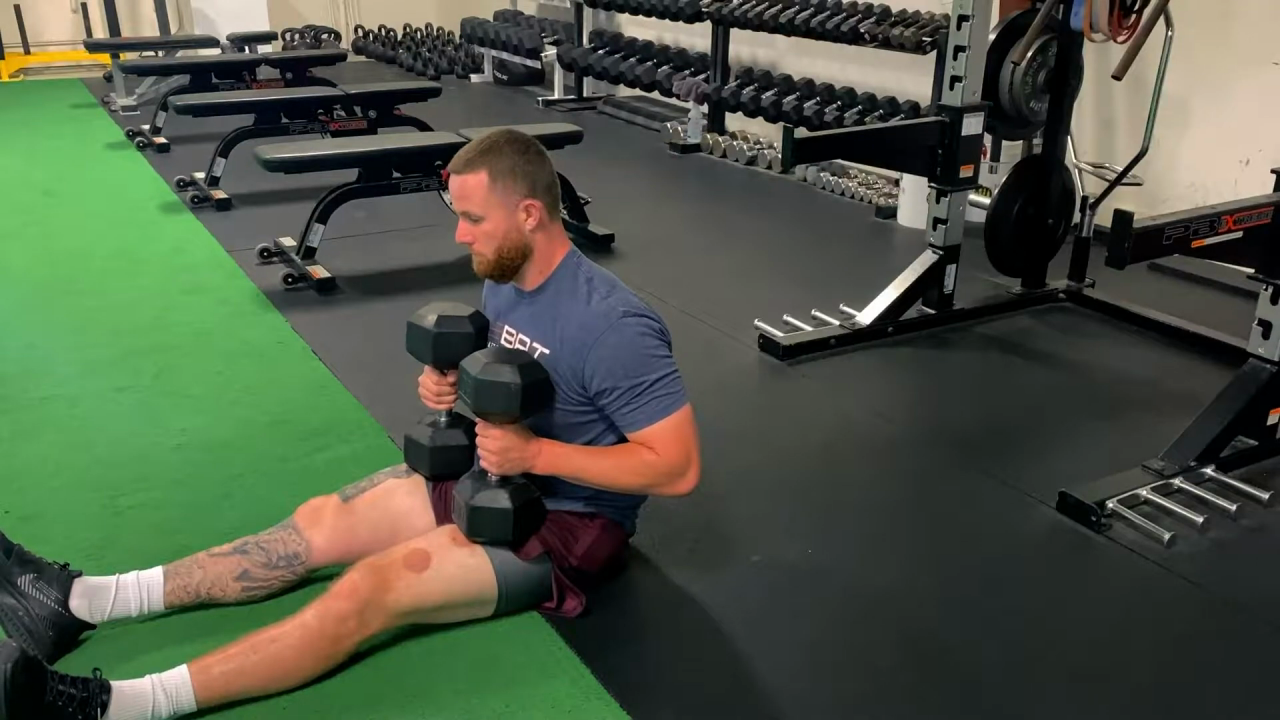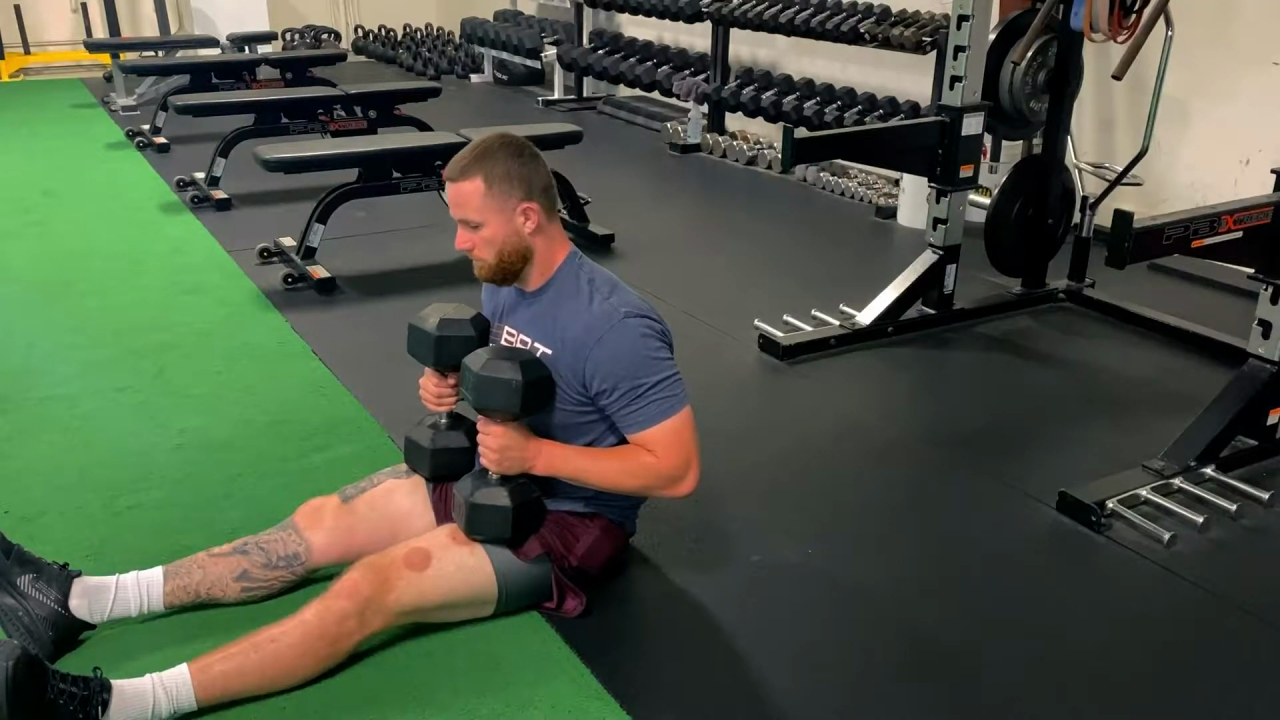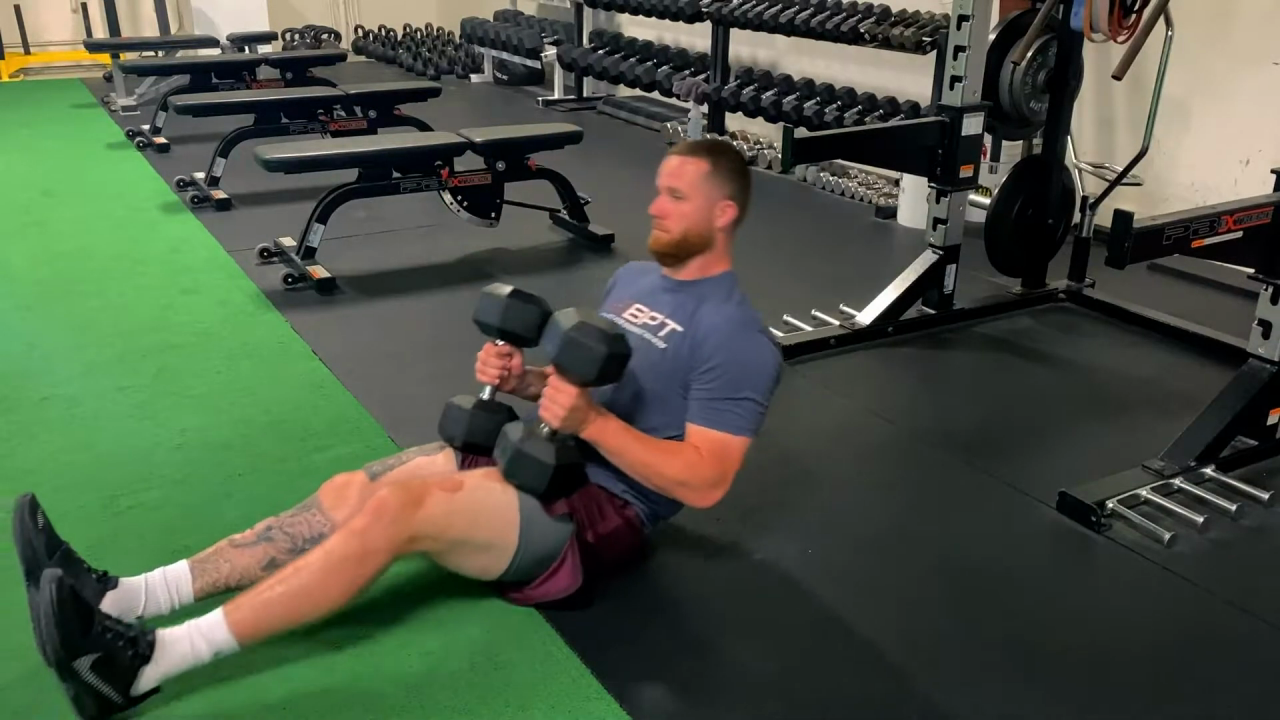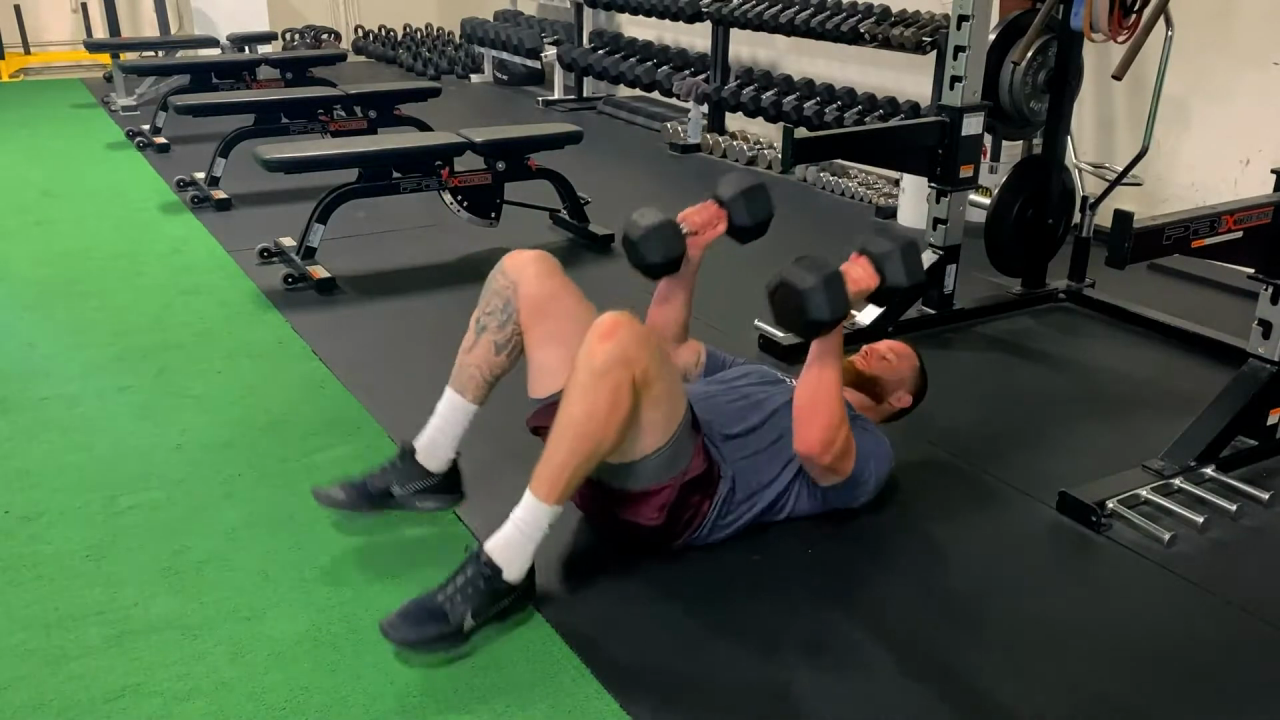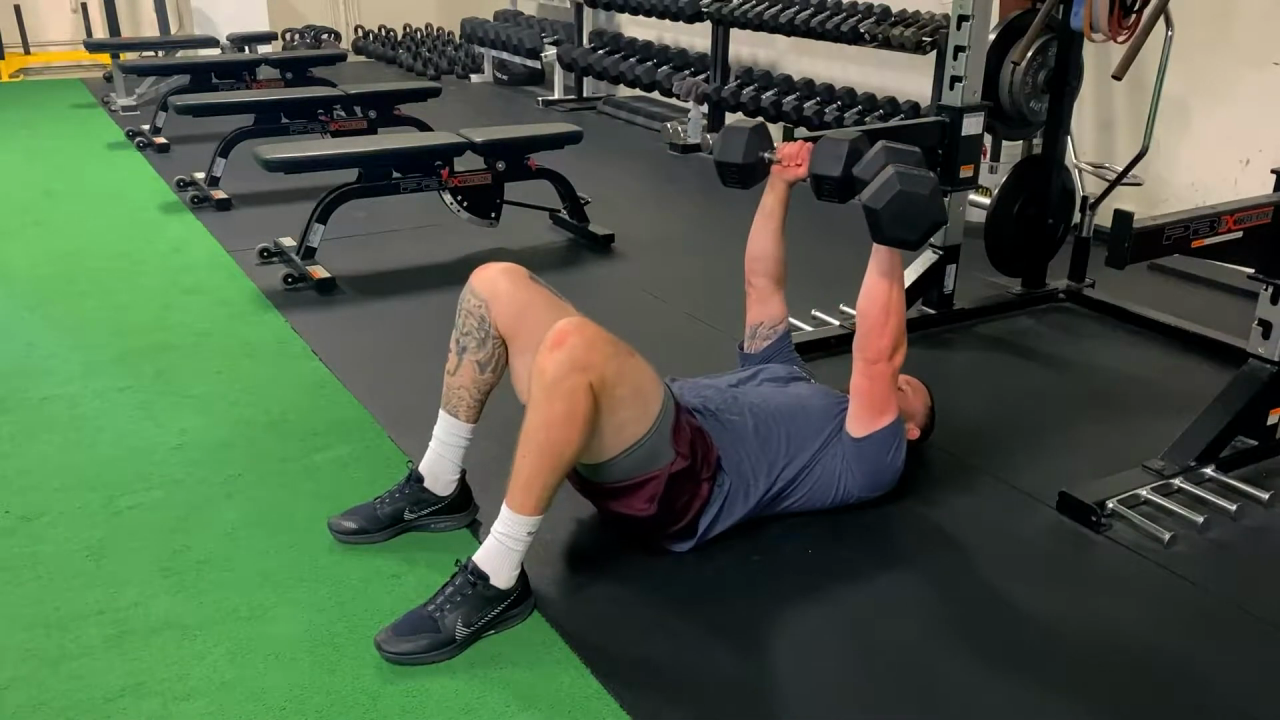
dt=1s
person 1, frame 1
left shoulder: (609, 324)
right shoulder: (505, 275)
left elbow: (677, 467)
left wrist: (536, 452)
right wrist: (452, 384)
left hip: (564, 521)
right hip: (488, 474)
left knee: (371, 588)
right knee: (320, 523)
right ankle: (84, 600)
person 1, frame 2
left shoulder: (612, 327)
right shoulder: (505, 279)
left elbow: (677, 469)
left wrist: (536, 454)
right wrist: (453, 386)
left hip: (566, 521)
right hip: (491, 474)
left knee: (372, 588)
right knee: (320, 523)
right ankle: (83, 600)
person 1, frame 3
left shoulder: (738, 340)
right shoulder: (633, 278)
left elbow: (703, 482)
left wrist: (589, 421)
right wrist: (520, 378)
left hip: (595, 512)
left knee: (398, 506)
right knee: (344, 494)
right ankle: (123, 601)
person 1, frame 4
left shoulder: (865, 453)
right shoulder: (762, 376)
left elbow: (815, 444)
right elbow: (668, 340)
left wrist: (828, 326)
right wrist: (690, 253)
left hip: (674, 491)
right hip: (607, 453)
left knee: (616, 334)
right knee: (527, 270)
left ankle: (502, 570)
right ankle: (427, 465)
person 1, frame 5
left shoulder: (868, 458)
right shoulder: (791, 380)
left elbow: (876, 354)
right elbow: (762, 282)
left wrist: (887, 237)
right wrist: (778, 185)
left hip: (676, 474)
right hip: (613, 436)
left knee: (571, 345)
right knee: (496, 285)
left ankle: (495, 580)
right ankle: (436, 489)
